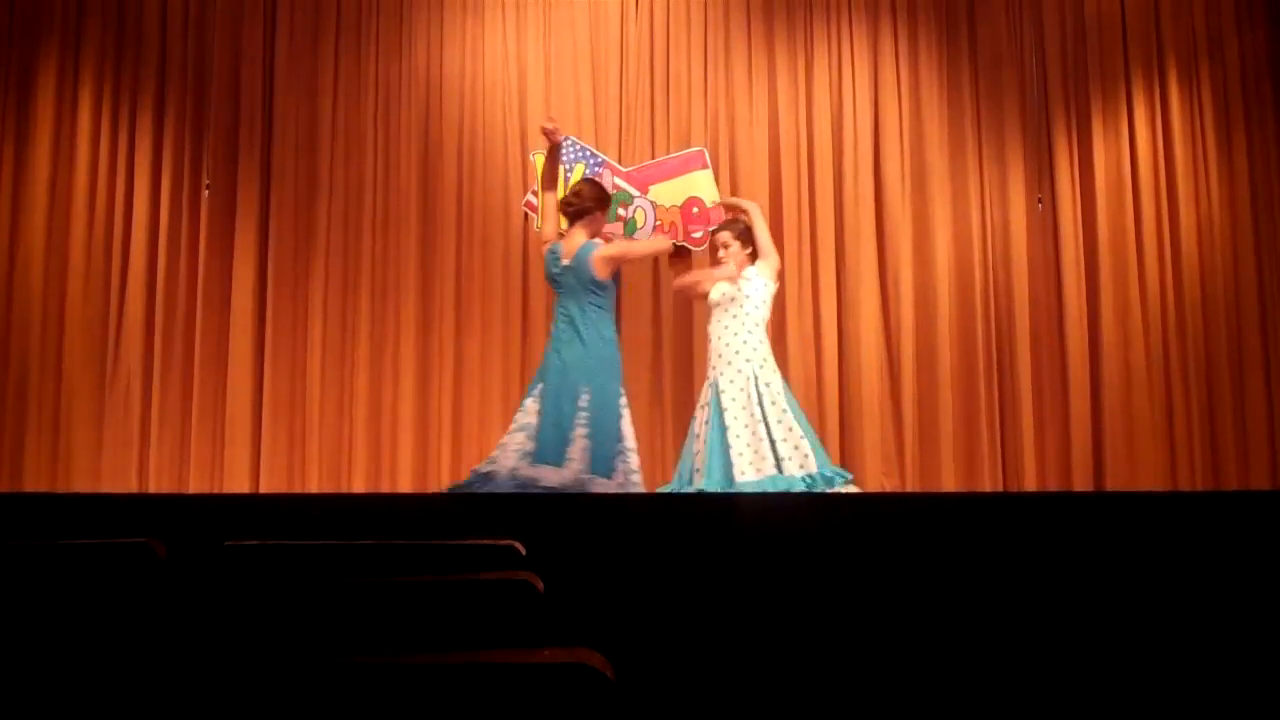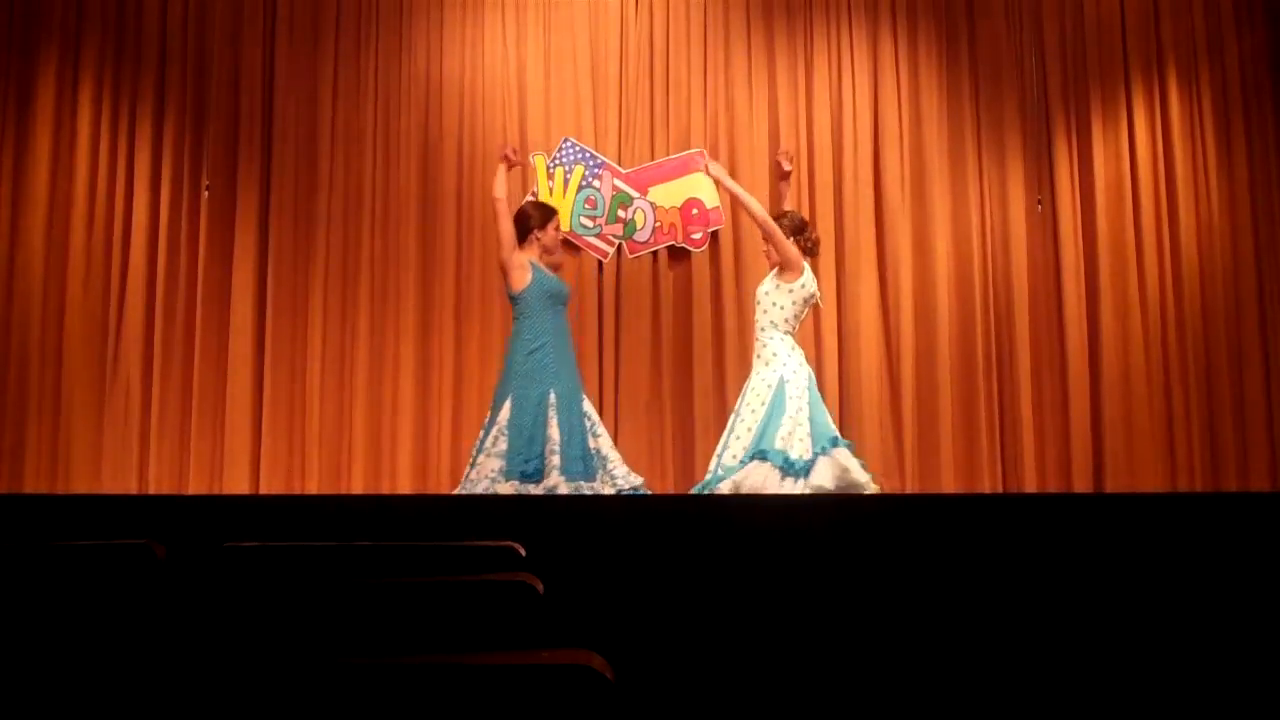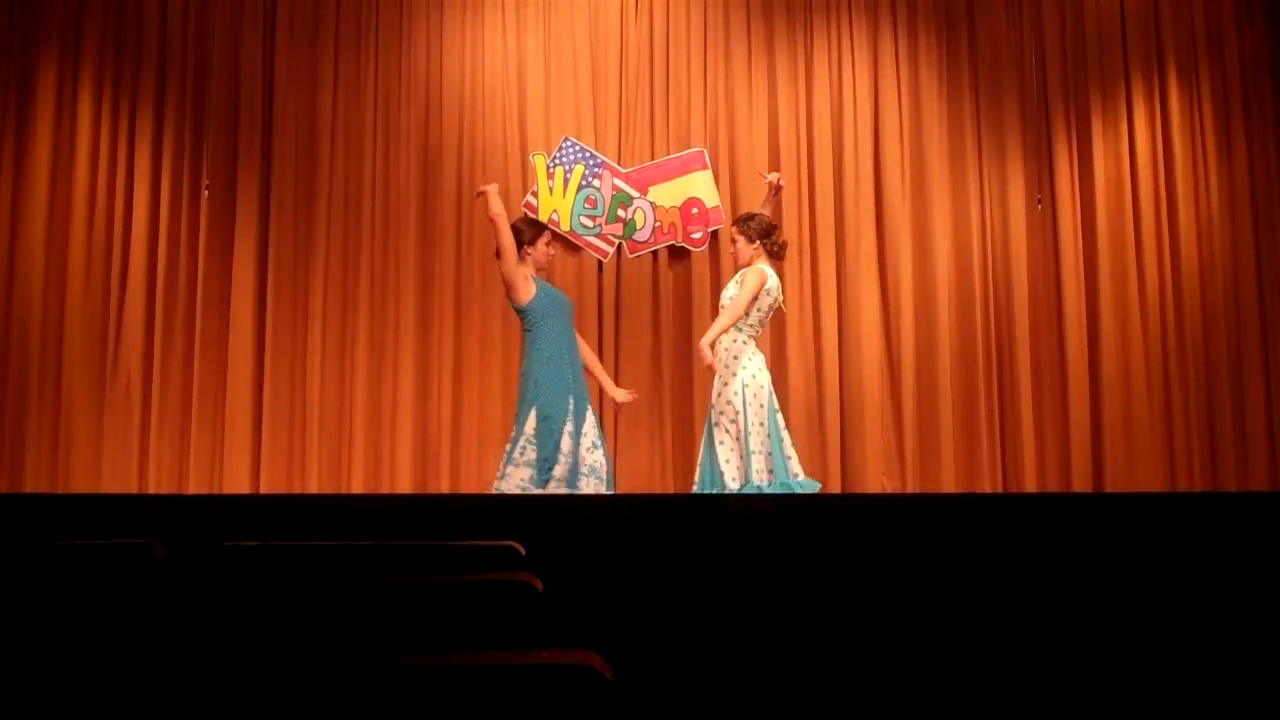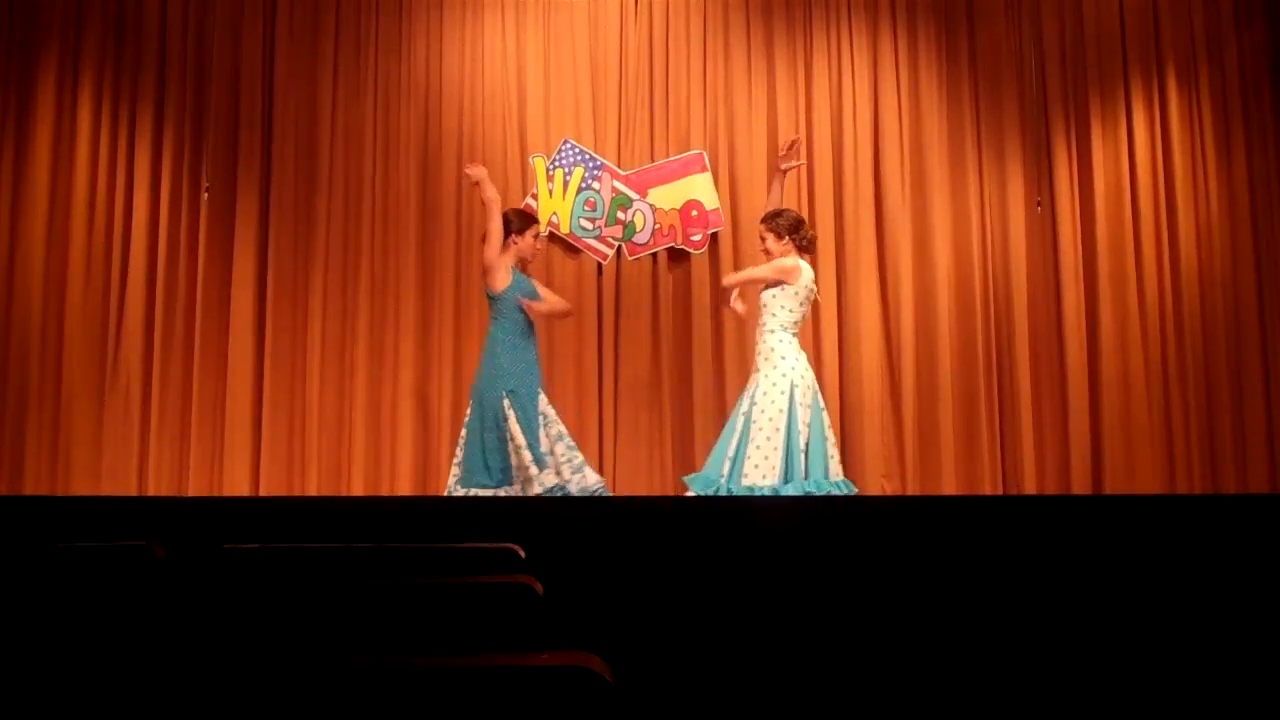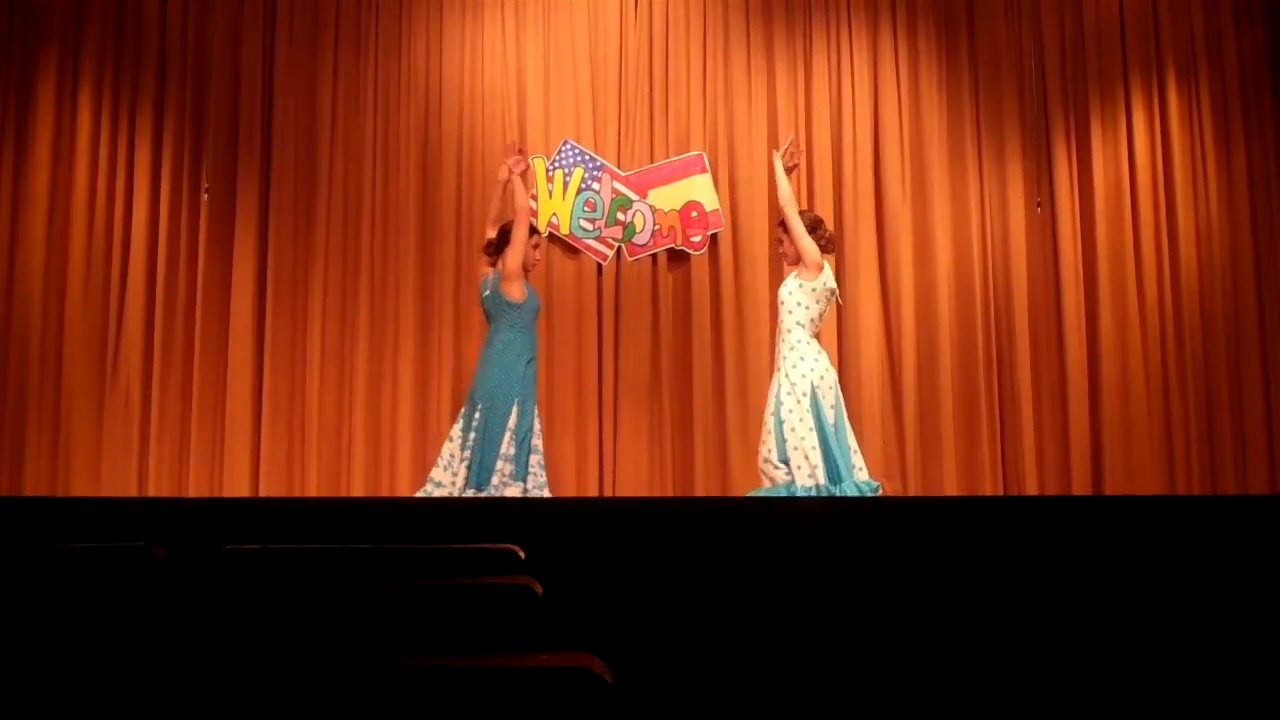
dt=0.7s
person 1, frame 1
left shoulder: (550, 248)
right shoulder: (604, 253)
left elbow: (548, 189)
right elbow: (663, 244)
left wrist: (553, 149)
right wrist: (628, 247)
left hip: (559, 360)
right hip: (596, 363)
left knee: (547, 438)
right knee: (594, 445)
person 1, frame 2
left shoulder: (542, 269)
right shoulder: (515, 264)
right elbow: (499, 200)
right wrist: (504, 168)
left hip: (557, 379)
right hip: (529, 377)
left knee: (560, 460)
right knee: (523, 459)
person 1, frame 3
left shoulder: (545, 291)
right shoulder: (519, 282)
left elbow: (574, 342)
right elbow: (498, 218)
left wrist: (610, 388)
right wrist: (491, 193)
left hip: (569, 391)
right hip: (545, 389)
left knee: (582, 469)
right knee: (541, 467)
person 1, frame 4
left shoulder: (521, 279)
right shoulder: (495, 268)
left elbow: (566, 306)
right elbow: (492, 204)
left wrist: (545, 307)
right wrist: (482, 180)
left hip: (520, 381)
right hip: (505, 382)
left knee: (506, 461)
right knee: (534, 458)
person 1, frame 5
left shoulder: (490, 278)
right shoulder: (510, 279)
left elbow: (493, 229)
right elbow: (522, 214)
left wrist: (505, 181)
right wrist: (515, 178)
left hip: (497, 387)
right hip: (507, 389)
left knee: (481, 468)
right knee: (498, 472)
person 2, frame 1
left shoulder: (765, 271)
right shoulder: (716, 286)
left elbow: (753, 209)
right elbow: (681, 284)
left wrist: (737, 206)
right wrist: (716, 275)
left hip: (755, 373)
right hip: (720, 378)
left knee: (773, 455)
right knee: (721, 461)
person 2, frame 2
left shoulder: (794, 267)
right shoulder: (794, 271)
left elbow: (764, 219)
right elbow: (784, 224)
left wrist: (723, 178)
right wrist: (784, 182)
left hip: (780, 369)
right hip: (774, 369)
left knee: (766, 450)
person 2, frame 3
left shoulder: (757, 274)
right shoulder: (764, 272)
left elbow: (738, 307)
right elbow: (761, 226)
left wrist: (708, 338)
right wrist: (773, 194)
left hip: (740, 372)
right hip: (741, 370)
left knee: (748, 459)
right knee: (743, 458)
person 2, frame 4
left shoulder: (790, 267)
right shoulder: (789, 268)
left elbow: (730, 281)
right elbow: (773, 223)
left wrist: (735, 296)
right wrist: (779, 176)
left hip: (781, 371)
right hip: (779, 369)
left knee: (769, 458)
right knee: (779, 458)
person 2, frame 5
left shoulder: (814, 264)
right shoulder: (808, 271)
left elbow: (789, 209)
right elbow: (792, 215)
left wrist: (779, 167)
right wrist: (784, 171)
left hip: (801, 371)
right hip: (802, 370)
left knee: (802, 460)
right knee: (810, 459)
